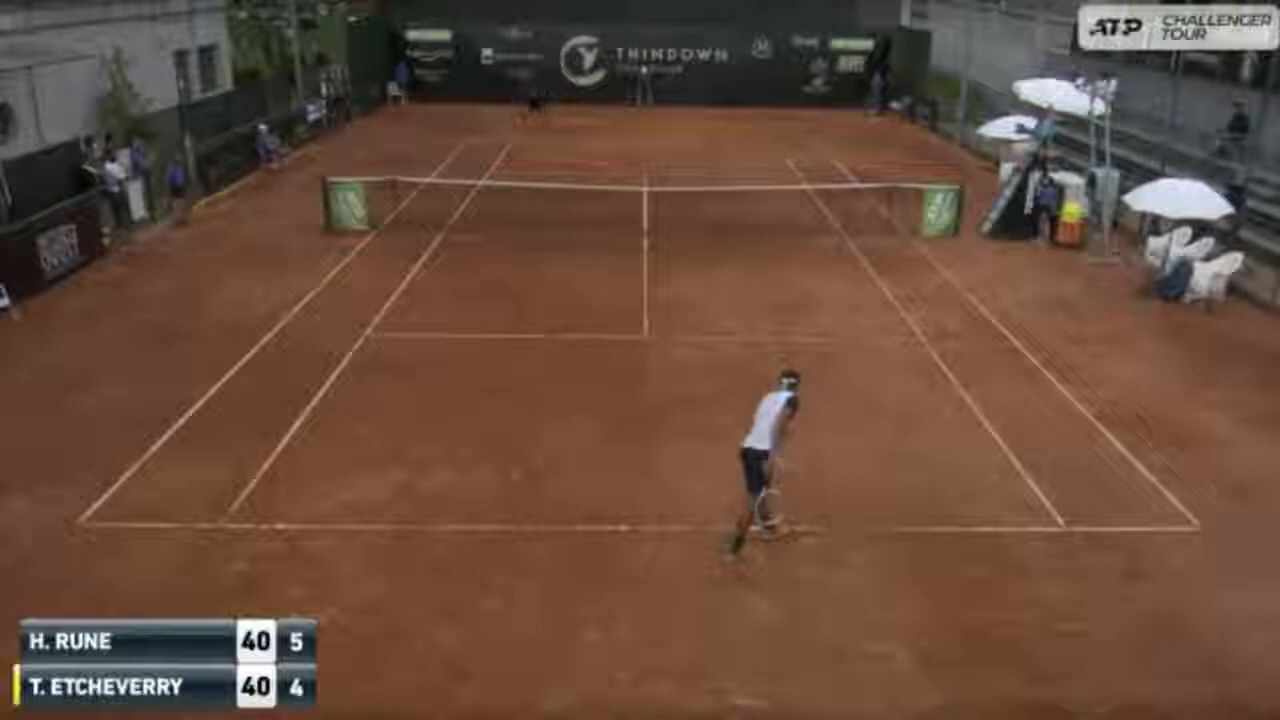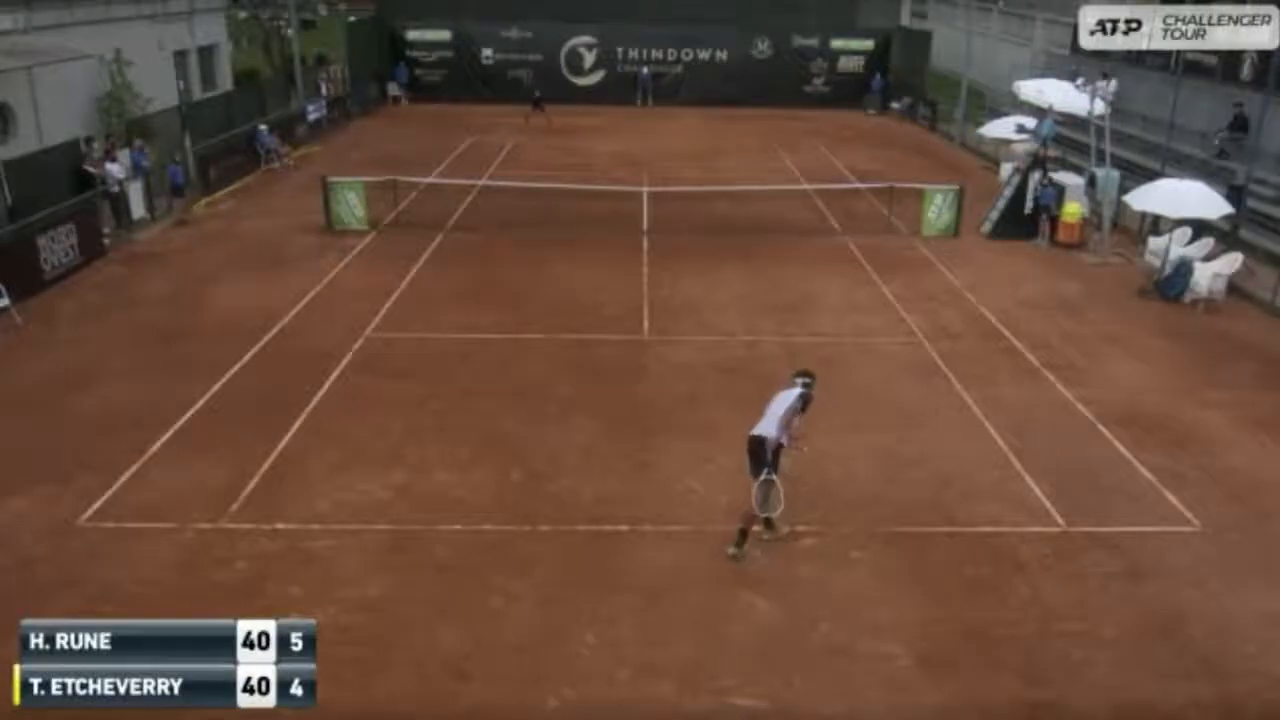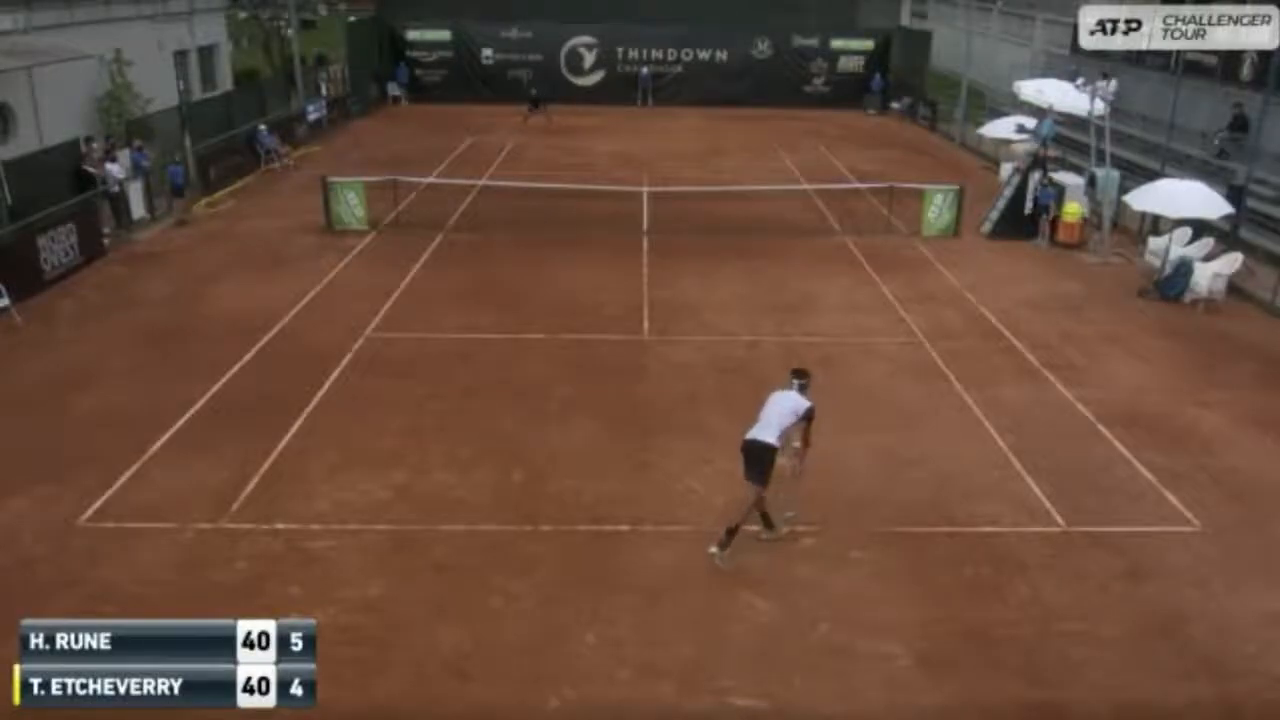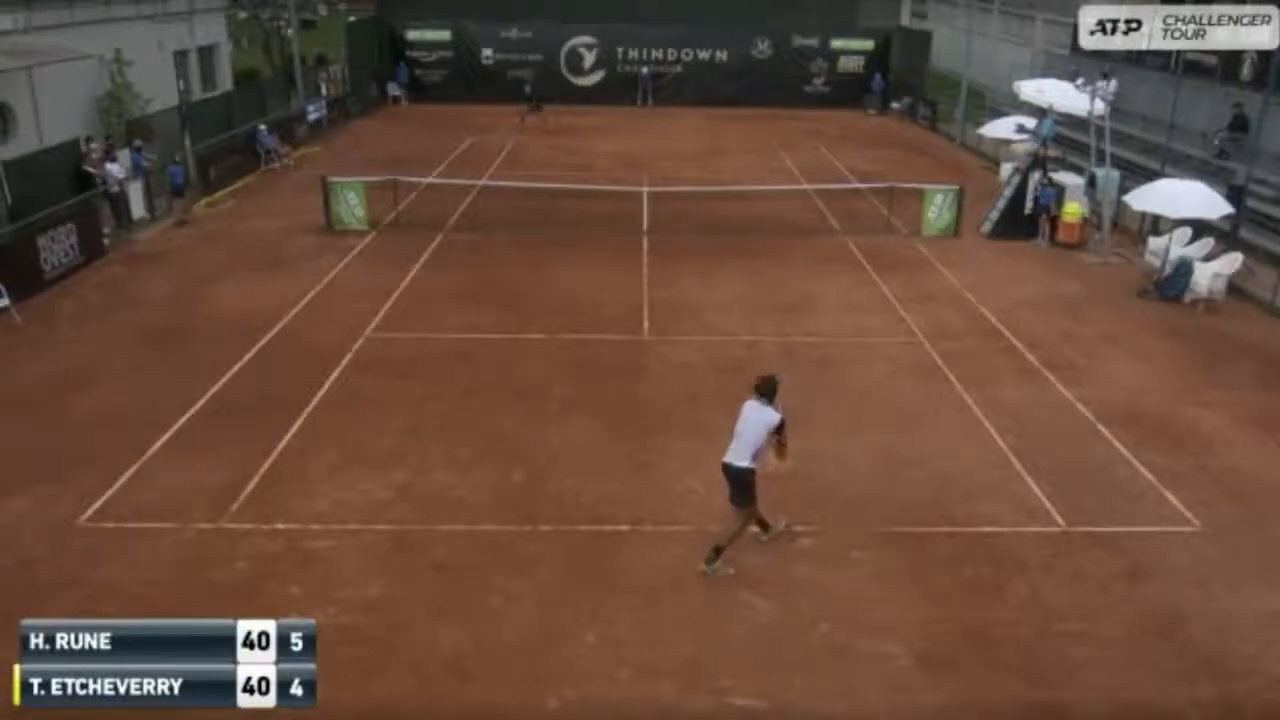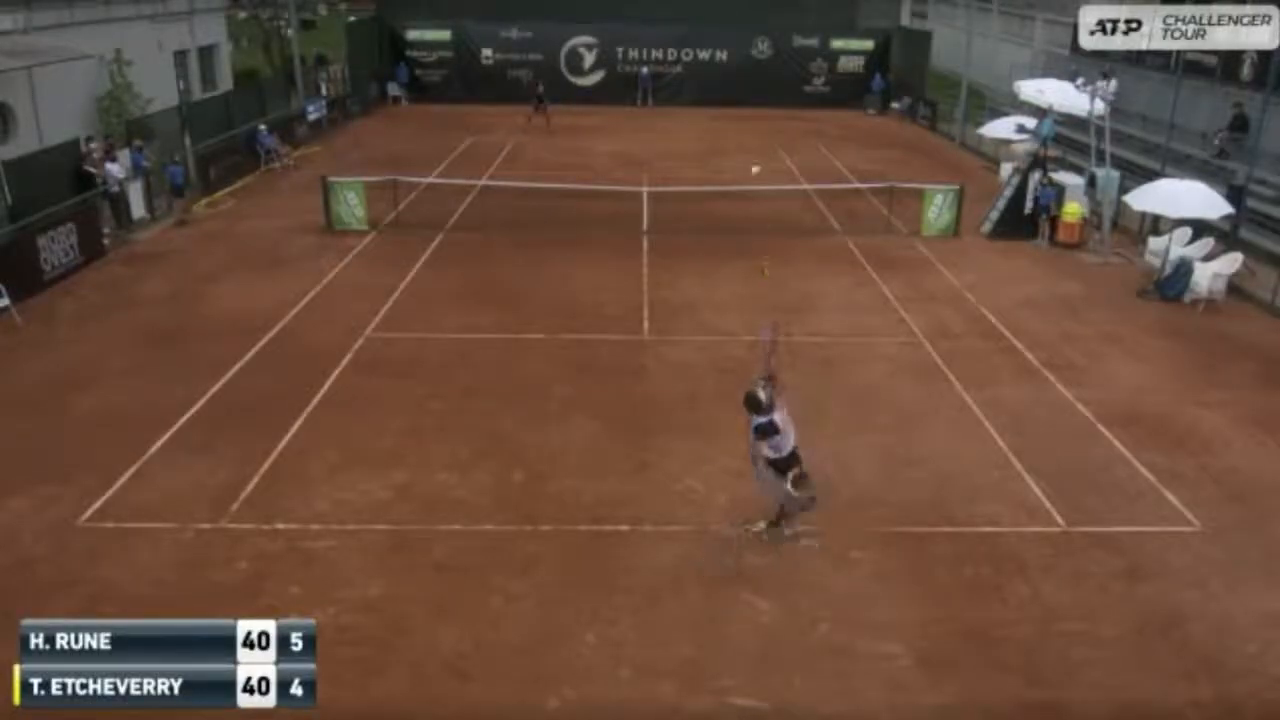
dt=0.7s
person 1, frame 1
left shoulder: (768, 397)
right shoulder: (791, 399)
right elbow: (779, 426)
right wrist: (772, 458)
left hip: (748, 448)
right hip: (762, 453)
left knee: (759, 493)
right knee: (754, 503)
left ankle: (768, 525)
right ankle: (733, 551)
person 1, frame 2
left shoulder: (783, 394)
right shoulder: (805, 395)
right elbow: (790, 412)
right wrist: (778, 437)
left hip: (755, 438)
right hip: (769, 443)
left ankle: (769, 527)
right ankle: (738, 545)
person 1, frame 3
left shoulder: (776, 395)
right shoulder: (806, 406)
right elbow: (805, 439)
right wrist: (801, 460)
left hip: (749, 441)
right hip: (765, 447)
left knee: (758, 490)
right knee: (754, 499)
left ankle: (769, 528)
right ankle: (722, 545)
person 1, frame 4
left shoulder: (747, 405)
right shoulder: (776, 419)
right elbow: (782, 448)
right wrist: (777, 441)
left hip: (728, 463)
right hip: (742, 470)
left knee: (749, 503)
right knee: (744, 518)
left ankle: (767, 529)
right ankle: (711, 561)
person 1, frame 5
left shoulder: (764, 388)
right shoulder: (760, 425)
left elbow: (769, 371)
right elbow: (756, 456)
left wrist: (770, 345)
right wrist: (763, 477)
left hip: (788, 452)
right hip: (781, 460)
left knee: (800, 492)
right knee: (806, 500)
left ankle: (778, 521)
right ankle: (770, 525)
